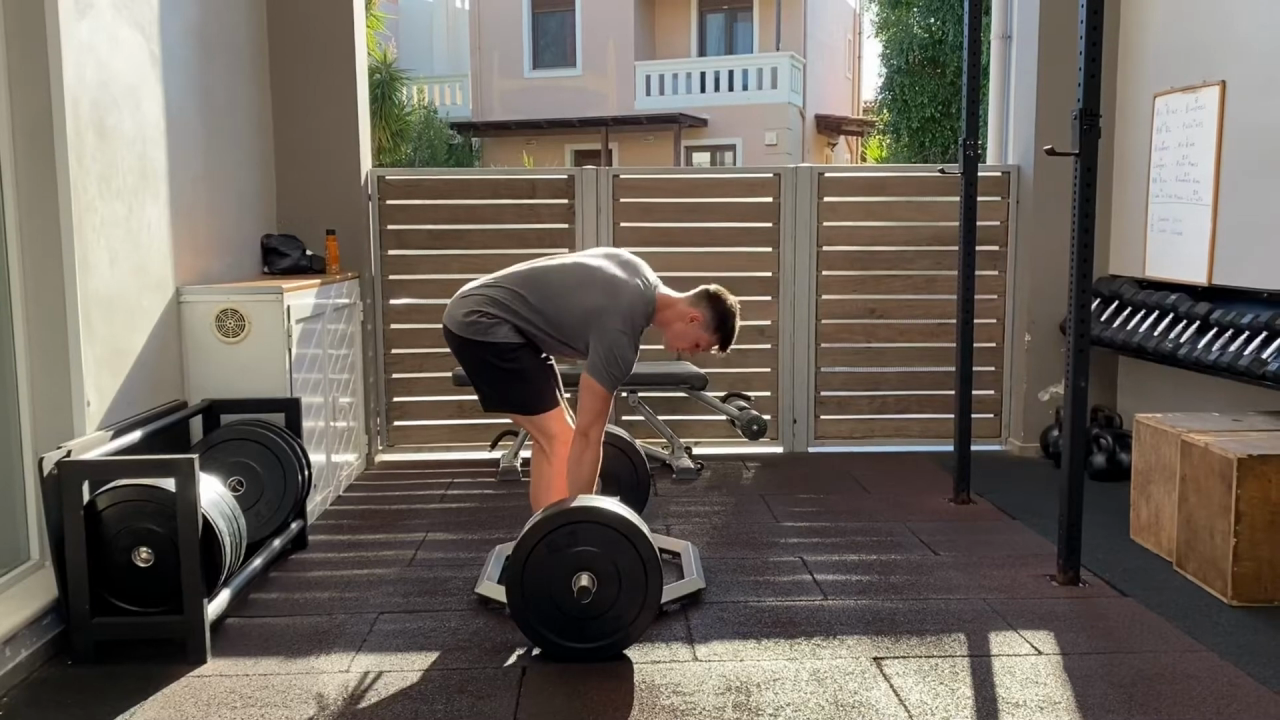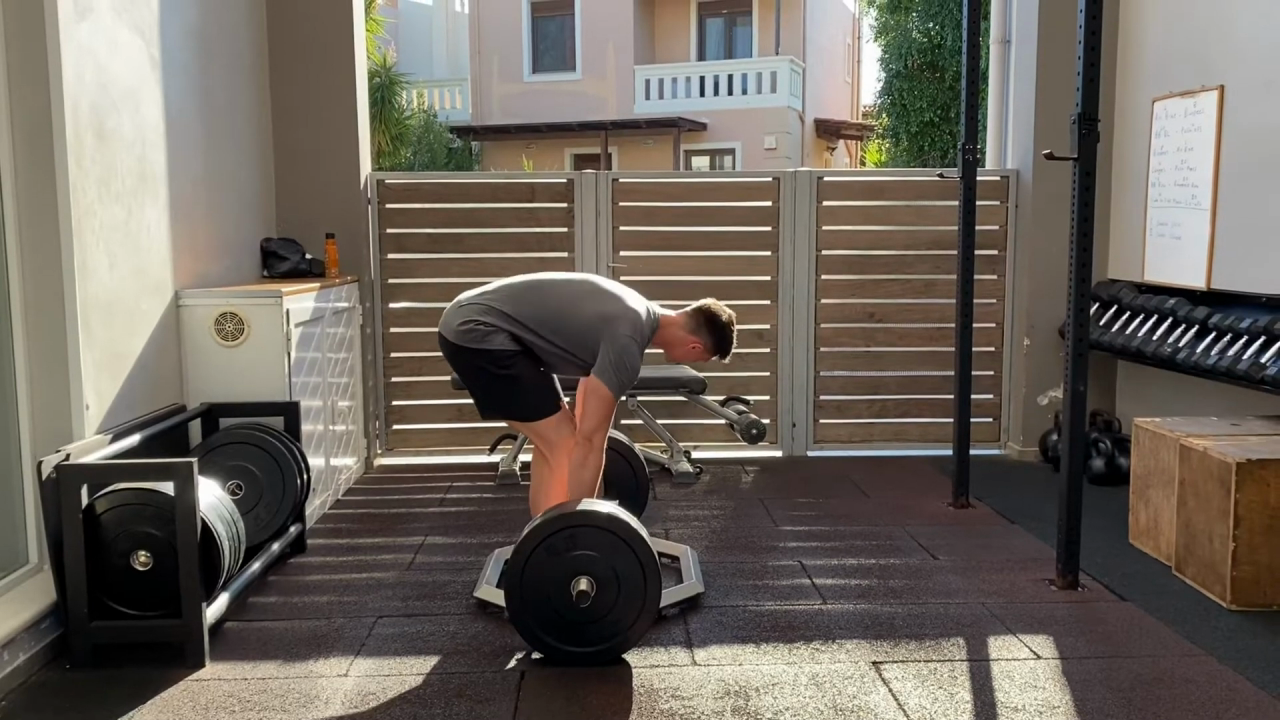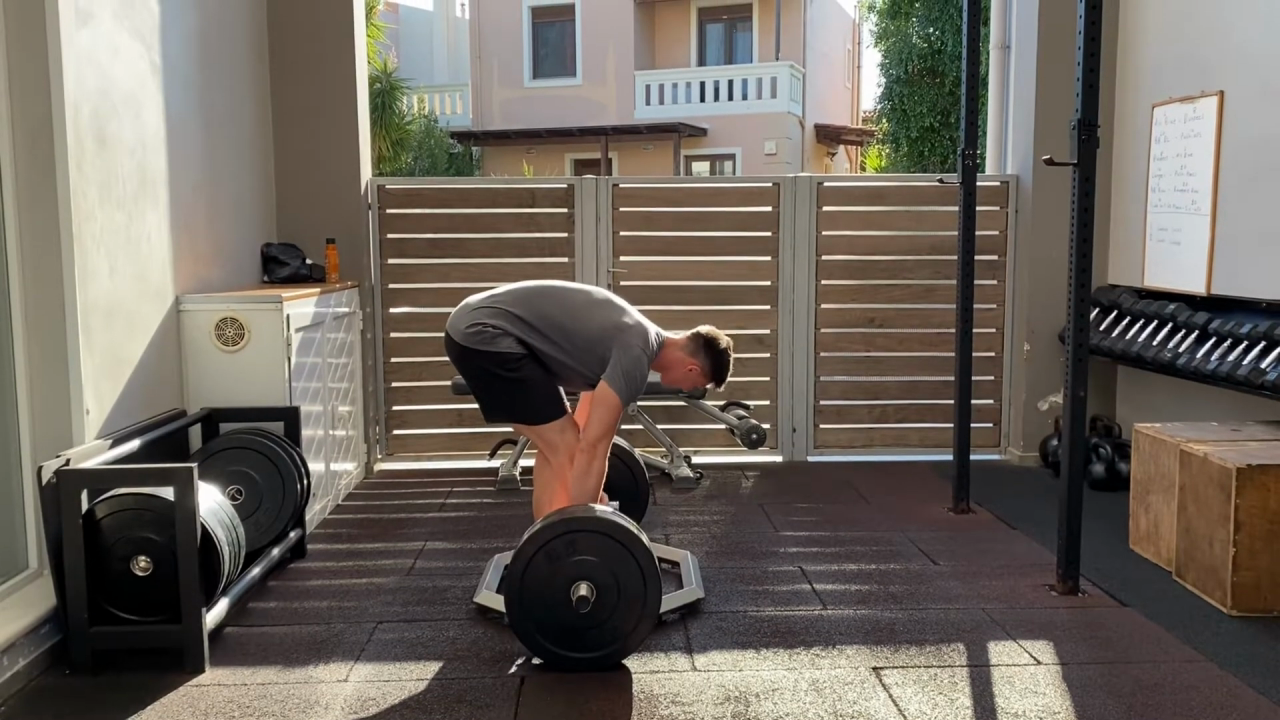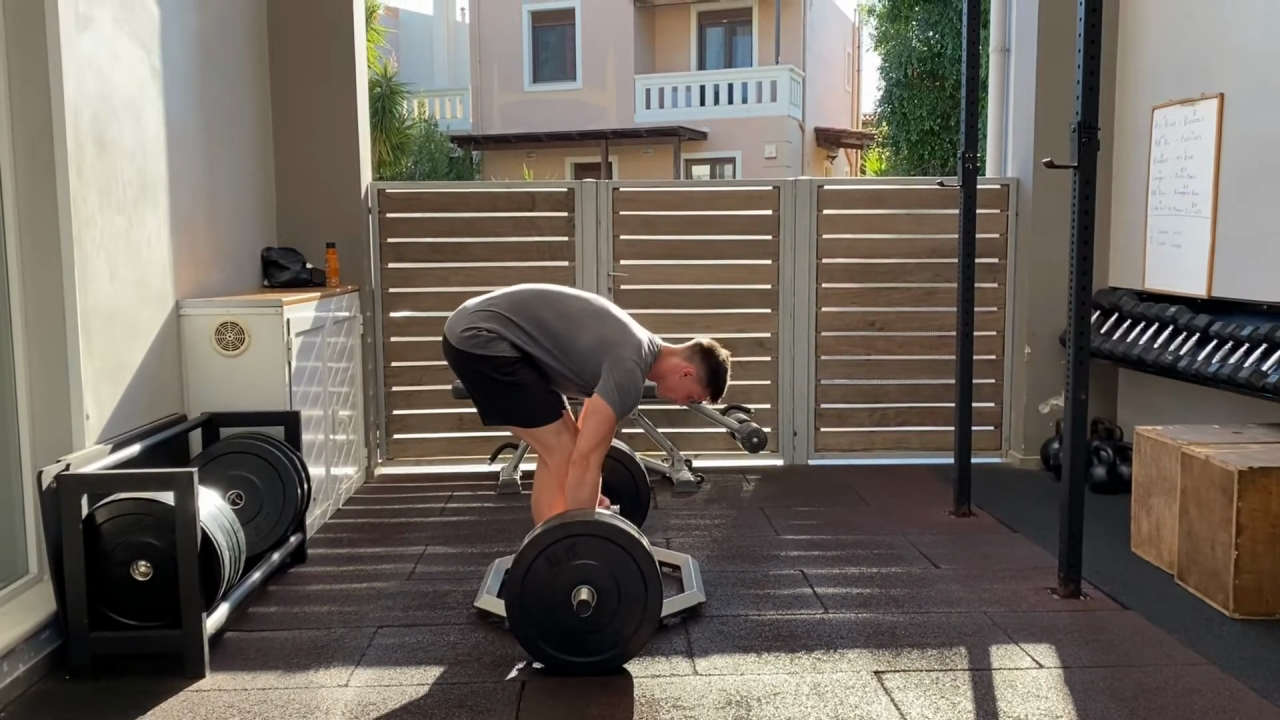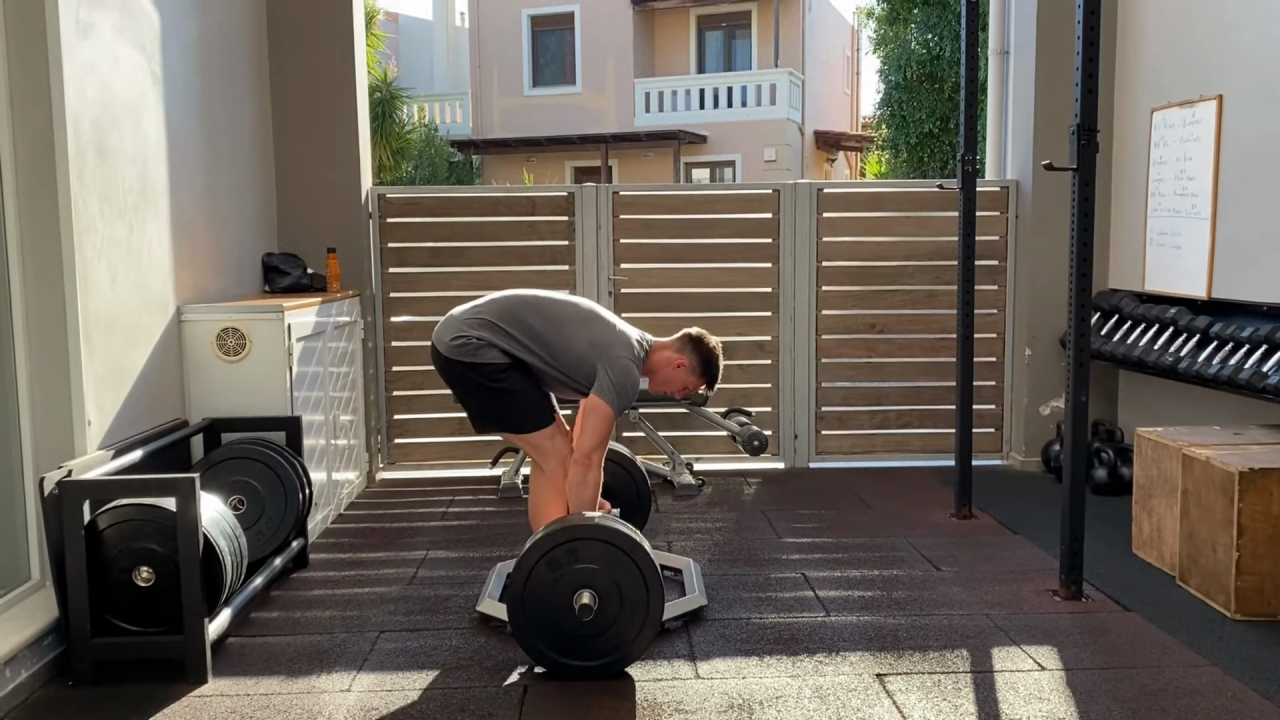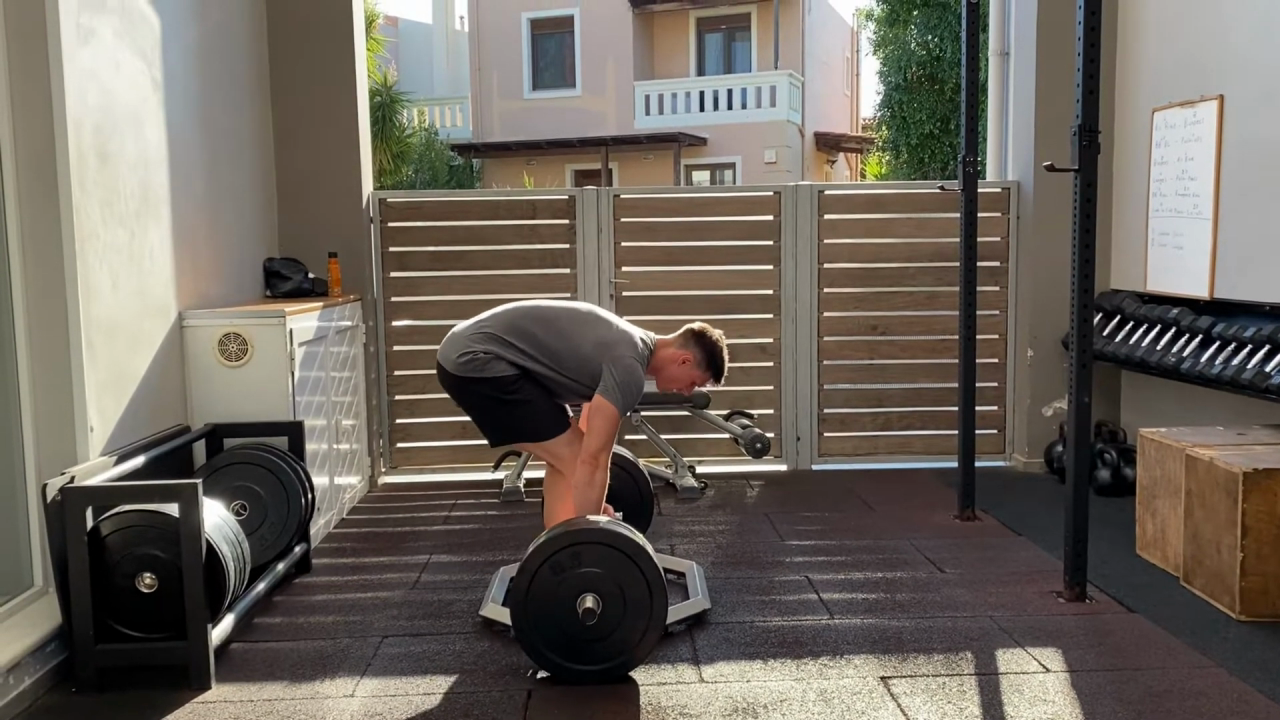
dt=0.7s
person 1, frame 1
left shoulder: (639, 276)
right shoulder: (619, 332)
right elbow: (587, 435)
left hip: (480, 315)
right hip: (481, 322)
left knee: (552, 436)
right knee: (559, 440)
person 1, frame 2
left shoulder: (634, 315)
right shoulder: (628, 342)
right elbow: (589, 440)
left hip: (472, 324)
right hip: (475, 331)
left knee: (555, 439)
right knee: (560, 445)
person 1, frame 3
left shoulder: (635, 337)
right shoulder: (636, 356)
left elbow: (585, 433)
right elbow: (592, 448)
left wrist: (588, 493)
left hip: (478, 328)
right hip: (483, 333)
left knee: (558, 445)
right knee: (564, 450)
person 1, frame 4
left shoulder: (636, 348)
right shoulder: (629, 368)
right elbow: (584, 459)
left wrist: (588, 495)
left hip: (480, 331)
right hip: (480, 337)
left knee: (560, 447)
right knee: (562, 453)
person 1, frame 5
left shoulder: (626, 346)
right shoulder: (624, 368)
left elbow: (583, 442)
right elbow: (586, 459)
left wrist: (588, 502)
left hip: (470, 340)
right hip: (470, 344)
left knee: (552, 453)
right knee: (556, 457)
person 1, frame 6
left shoulder: (627, 346)
right shoulder: (628, 367)
left elbow: (589, 448)
right elbow: (592, 460)
left wrist: (592, 507)
left hip: (470, 352)
right hip: (474, 360)
left knee: (567, 457)
right knee: (572, 461)
